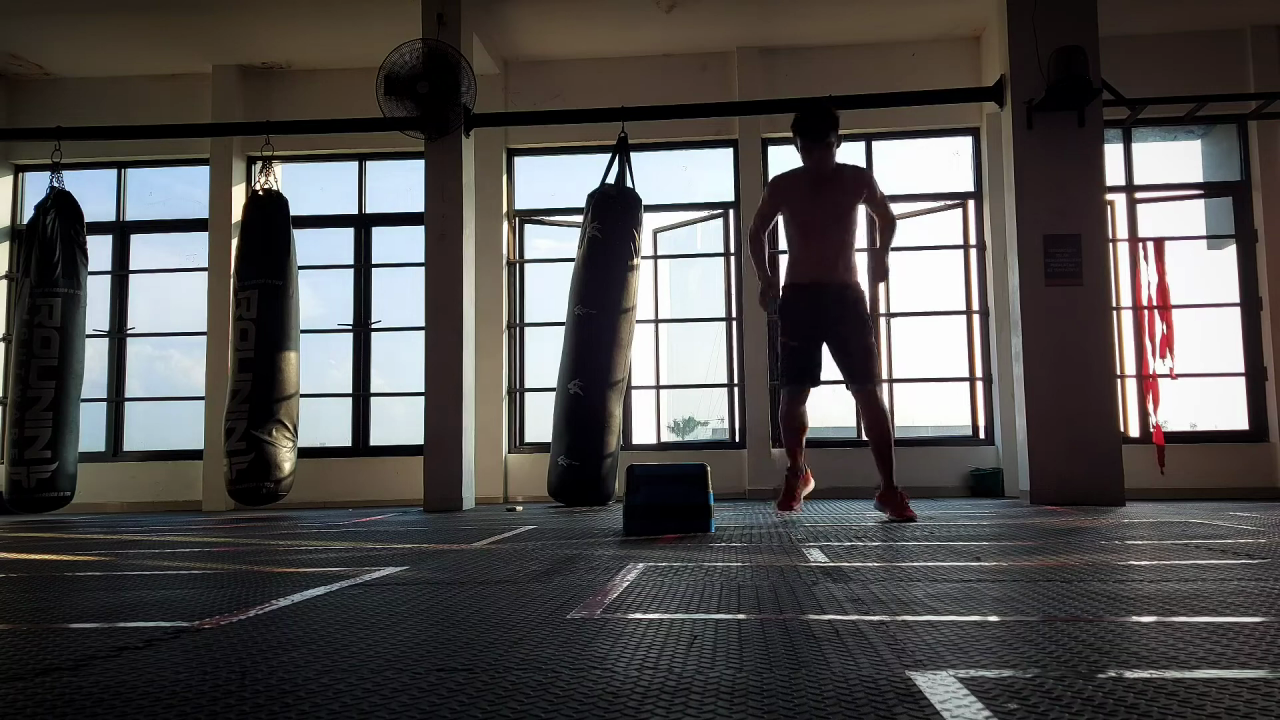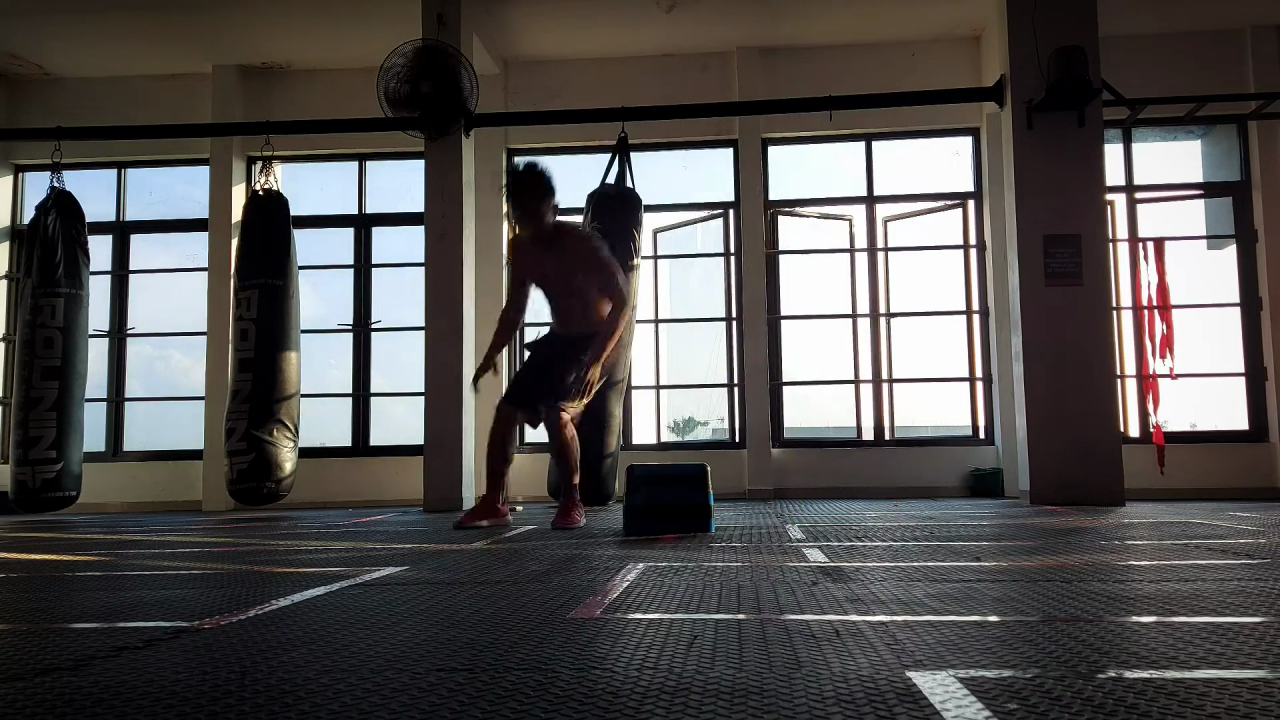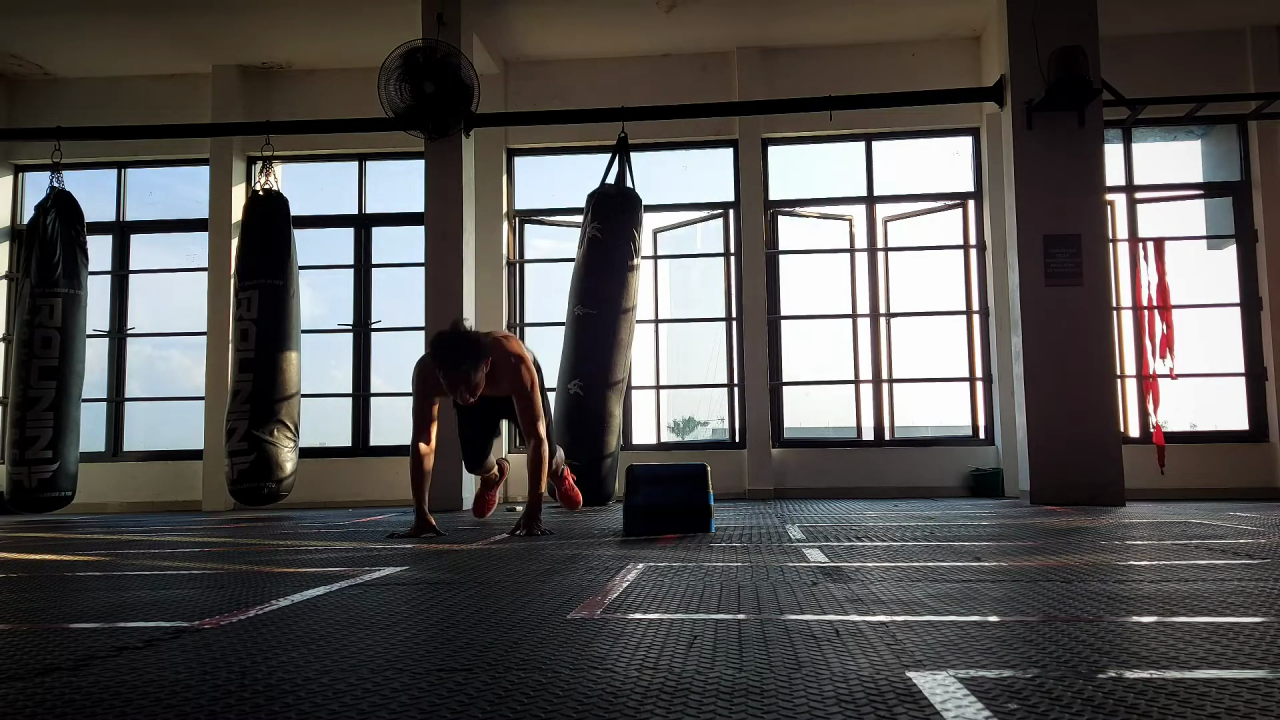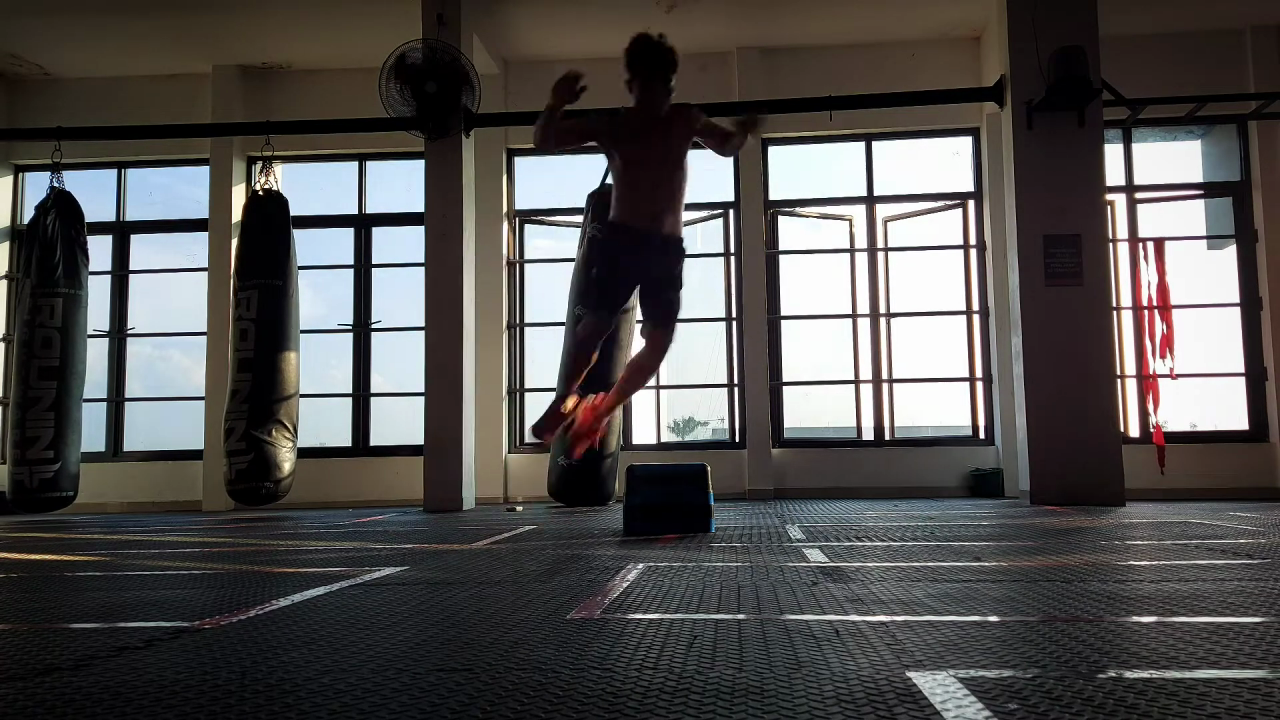
dt=1s
person 1, frame 1
left shoulder: (857, 180)
right shoulder: (781, 186)
left elbow: (886, 217)
right elbow: (757, 232)
left wrist: (881, 255)
right wrist: (765, 278)
left hip: (846, 294)
right hip: (798, 297)
left knee: (868, 390)
right knee: (794, 395)
left ankle: (889, 490)
right ankle: (797, 473)
person 1, frame 2
left shoulder: (583, 244)
right shoulder: (520, 249)
left elbow: (622, 302)
right elbow: (514, 308)
left wrist: (597, 361)
right wrist: (492, 354)
left hip: (596, 341)
right hip: (559, 337)
left knee: (556, 412)
right knee: (505, 412)
left ankle: (572, 500)
right ankle: (494, 505)
person 1, frame 3
left shoulder: (515, 364)
right shoulder: (427, 371)
left elbow: (537, 439)
right elbow: (422, 442)
left wrist: (533, 513)
right wrist: (421, 515)
left hip: (511, 390)
left knee: (547, 455)
right knee: (475, 464)
left ankle: (560, 473)
right ankle: (494, 475)
person 1, frame 4
left shoulder: (684, 119)
right shoulder: (611, 125)
left elbow: (730, 146)
right elbow: (544, 142)
left wrist: (744, 129)
right wrist: (555, 103)
left hip: (665, 245)
right hip: (619, 238)
left knee: (660, 339)
right knee: (593, 324)
left ankle: (602, 408)
right ankle: (566, 401)
